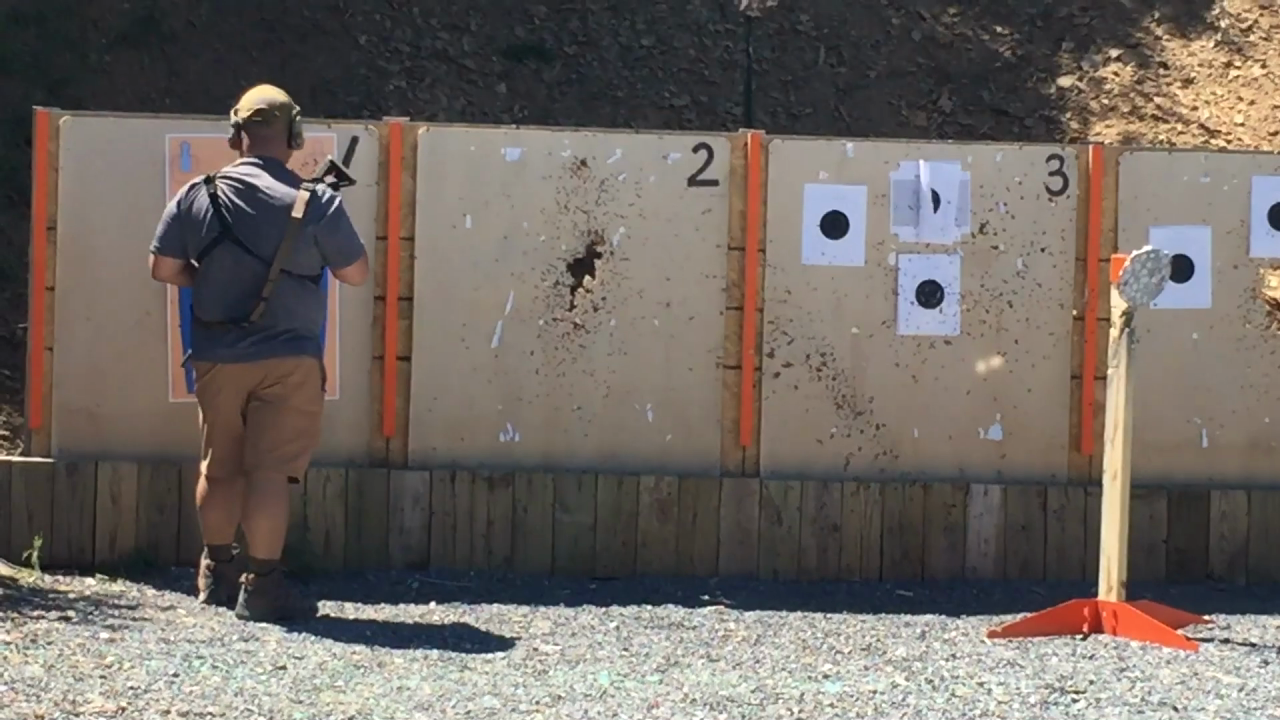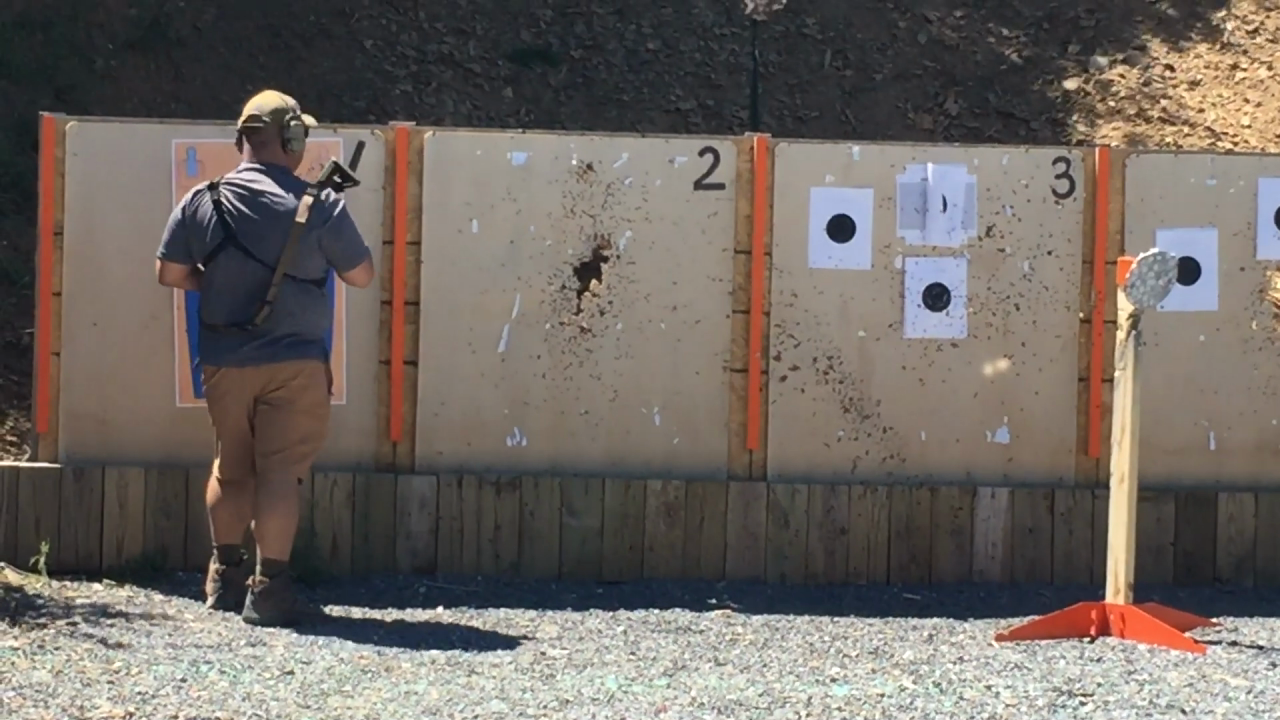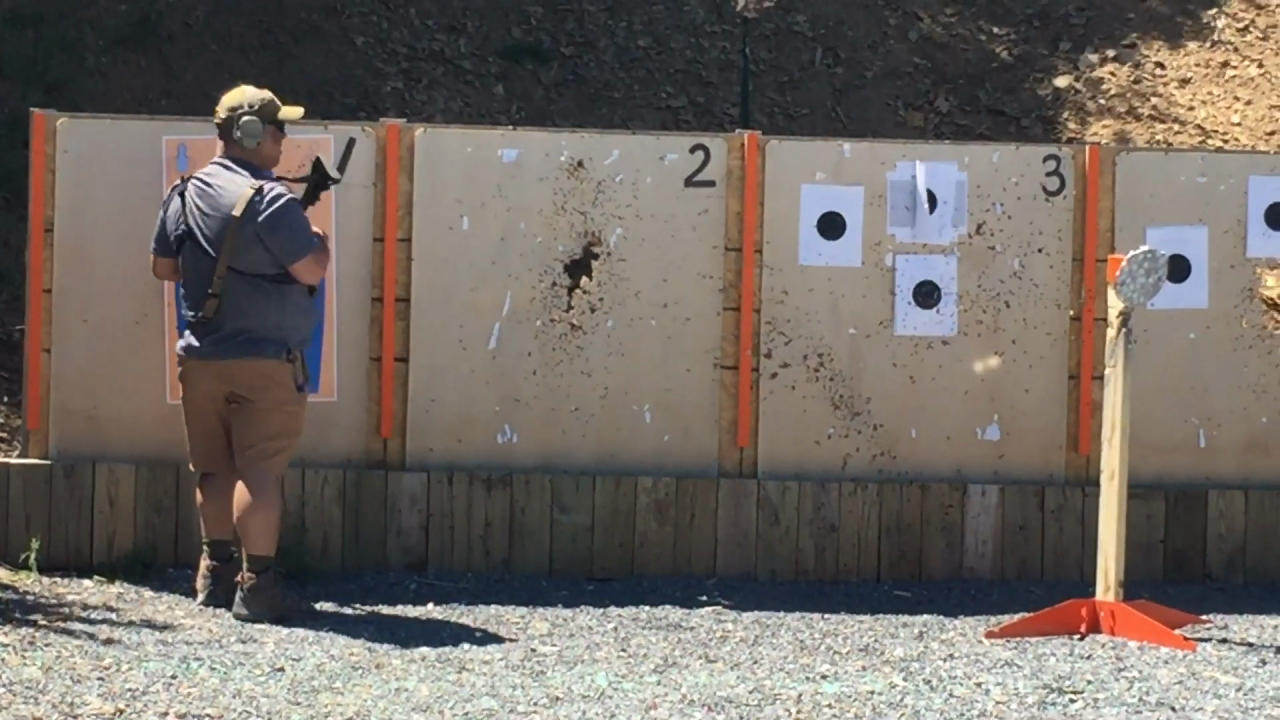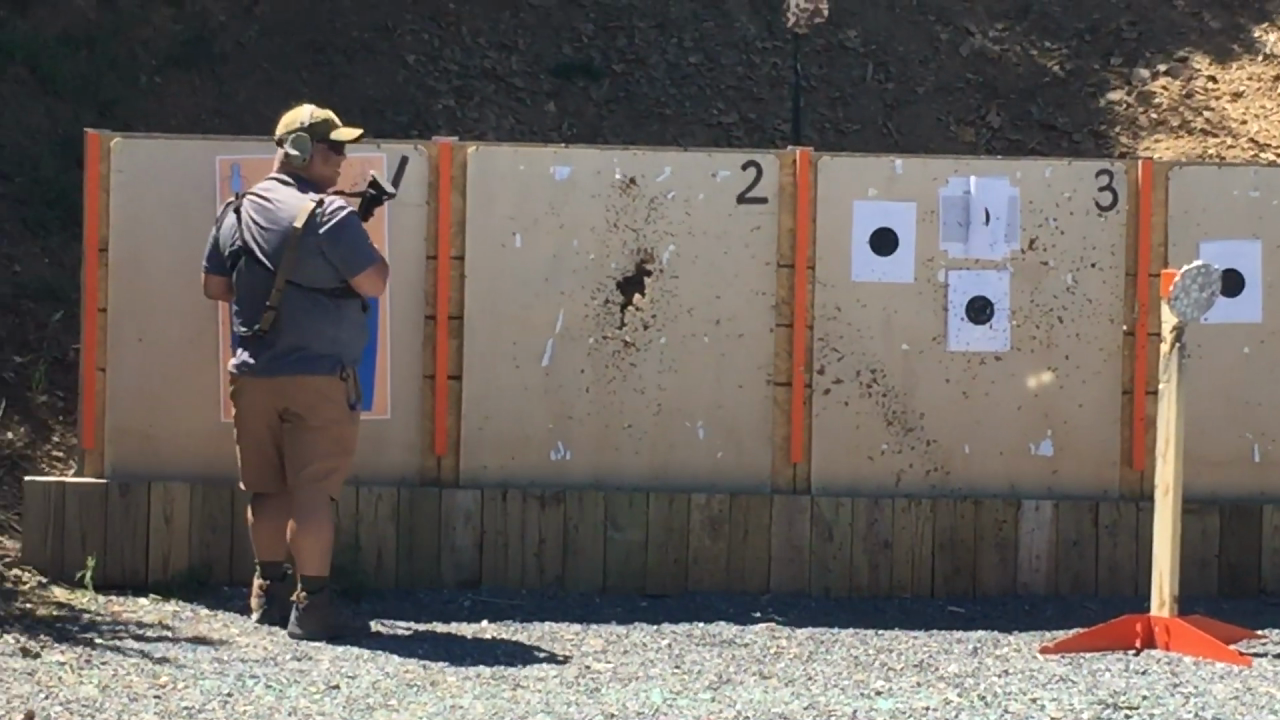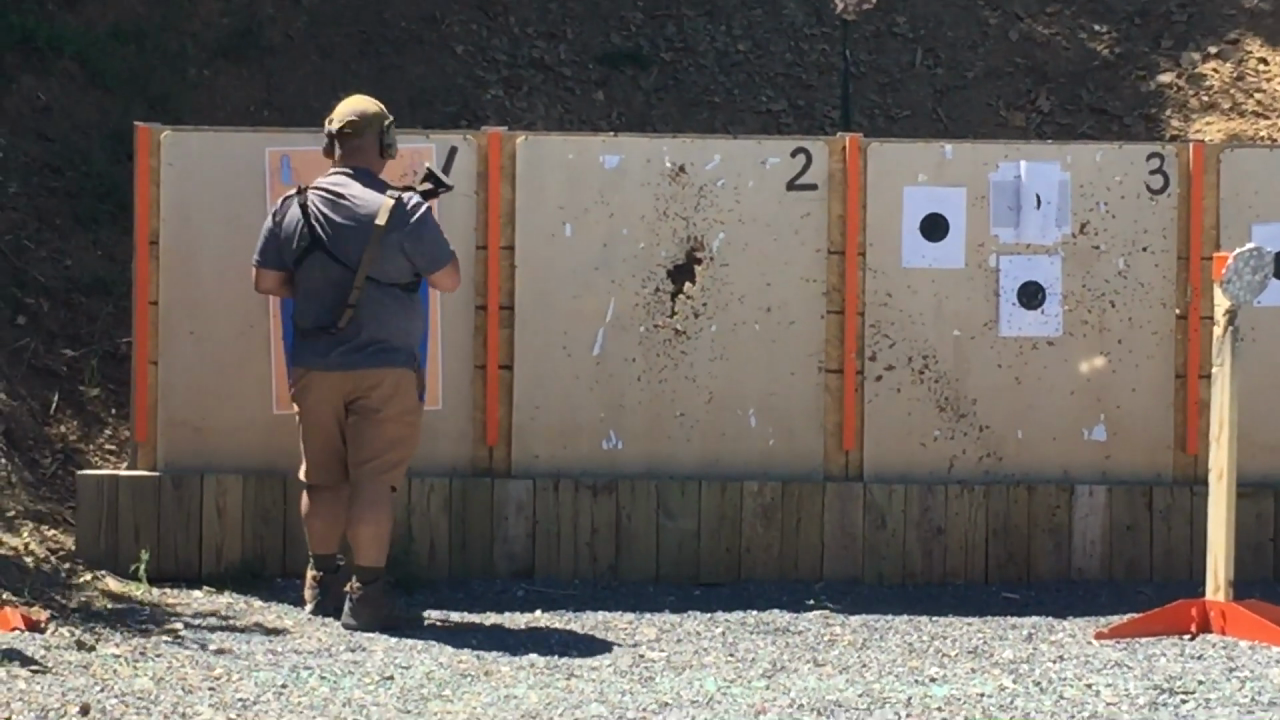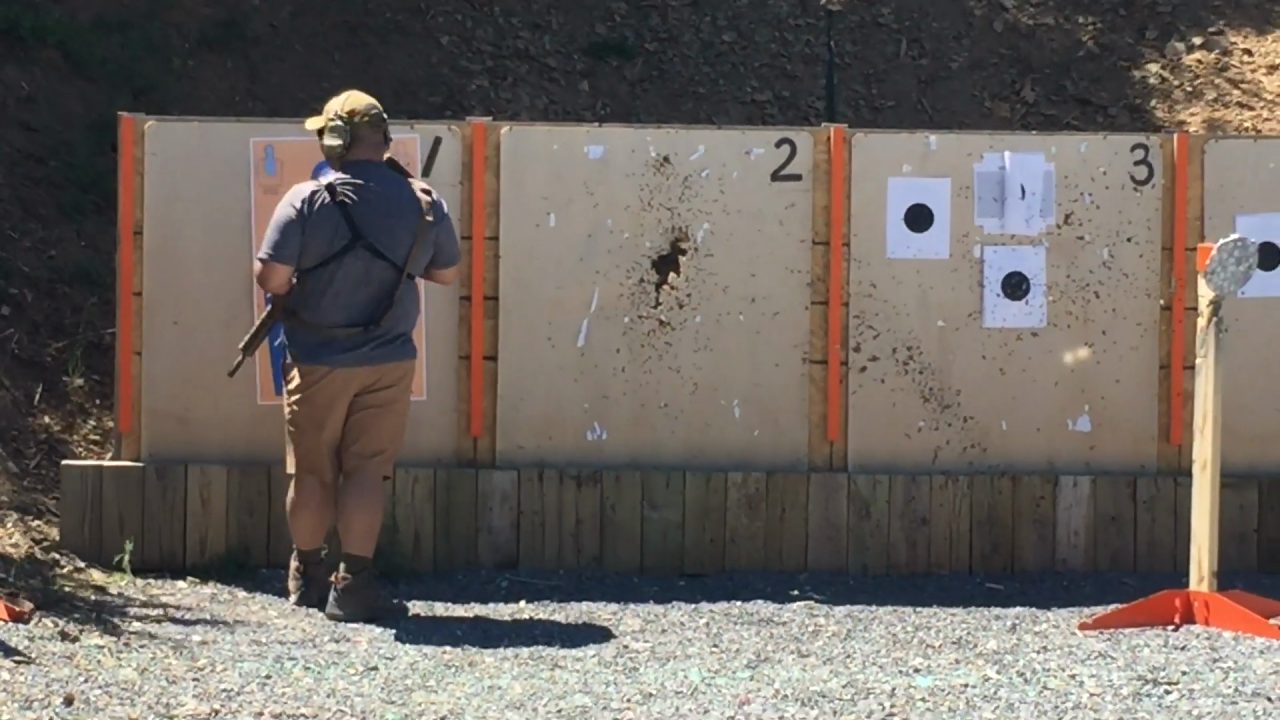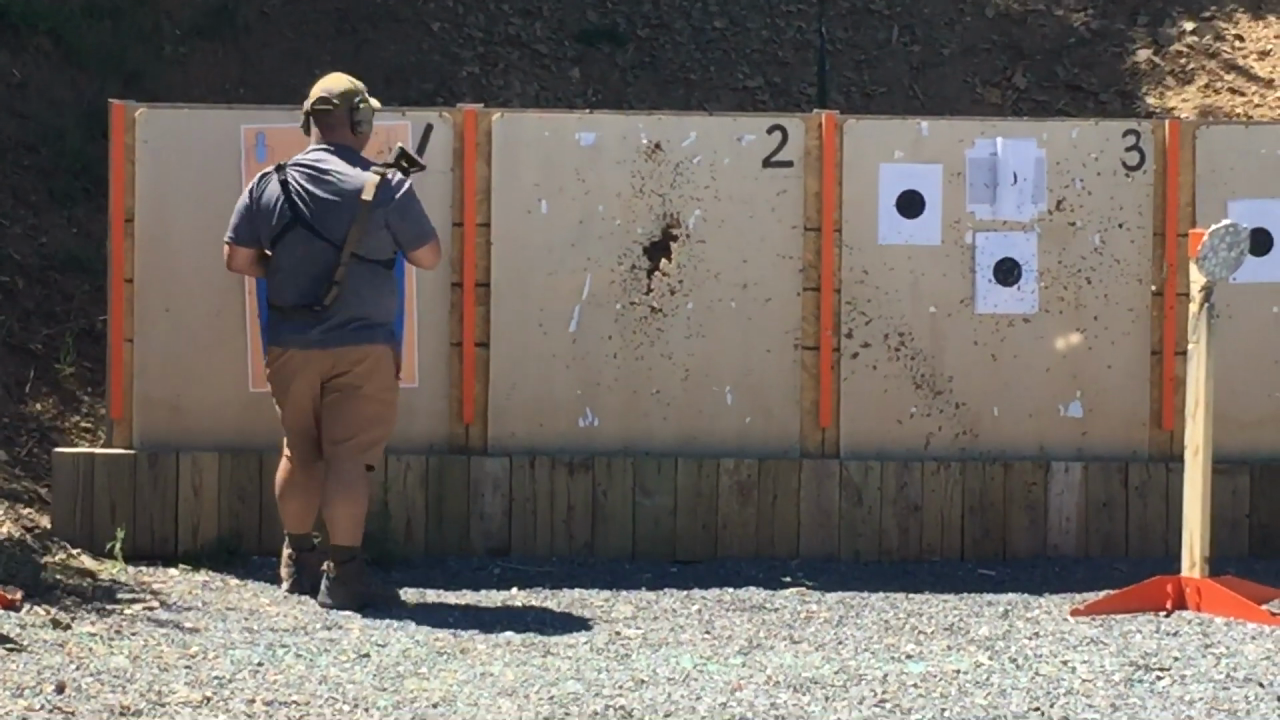
dt=0.7s
person 1, frame 1
left shoulder: (196, 195)
right shoulder: (316, 202)
left elbow: (163, 269)
right elbow: (356, 274)
left hip: (216, 358)
right hip: (287, 359)
left knee: (220, 468)
right knee: (269, 472)
left ankle: (217, 575)
right ankle: (262, 587)
person 1, frame 2
left shoulder: (201, 200)
right shoulder: (320, 206)
left elbow: (170, 274)
right elbow: (361, 275)
left hip: (225, 361)
right hip: (294, 363)
left knee: (230, 469)
right knee: (279, 473)
left ankle: (225, 579)
right ankle: (269, 590)
person 1, frame 3
left shoulder: (183, 194)
right shoulder: (269, 198)
left elbow: (164, 267)
right elbow: (312, 271)
right wrist: (319, 239)
left hip: (202, 356)
right hip: (265, 359)
left knee: (217, 467)
right knee: (260, 470)
left ankle: (216, 574)
right ankle: (257, 587)
person 1, frame 4
left shoulder: (236, 211)
right shoulder: (329, 213)
left elbow: (214, 287)
right elbow: (373, 284)
right wrist: (374, 253)
left hip: (254, 374)
right hip: (318, 376)
left knee: (267, 488)
right knee: (313, 490)
left ankle: (269, 593)
right ankle: (312, 606)
person 1, frame 5
left shoulder: (293, 205)
right shoulder: (405, 210)
left elbow: (265, 281)
right elbow: (448, 281)
left hip: (315, 367)
right hip: (385, 369)
left knee: (322, 478)
right knee: (373, 481)
left ankle: (322, 585)
right ankle: (365, 596)
person 1, frame 6
left shoulder: (308, 199)
right shoulder: (425, 204)
left elbow: (270, 278)
right elbow: (446, 273)
left wrist: (297, 291)
left hip: (318, 361)
right hip: (388, 361)
left knee: (311, 471)
right knee: (365, 471)
left ankle: (306, 577)
right ankle: (352, 585)
person 1, frame 7
left shoulder: (270, 183)
right shoulder: (385, 187)
left elbow: (237, 259)
right elbow: (429, 257)
left hip: (291, 344)
right hip: (362, 346)
left knee: (299, 455)
right knee: (350, 457)
left ankle: (298, 563)
right ankle: (342, 574)
